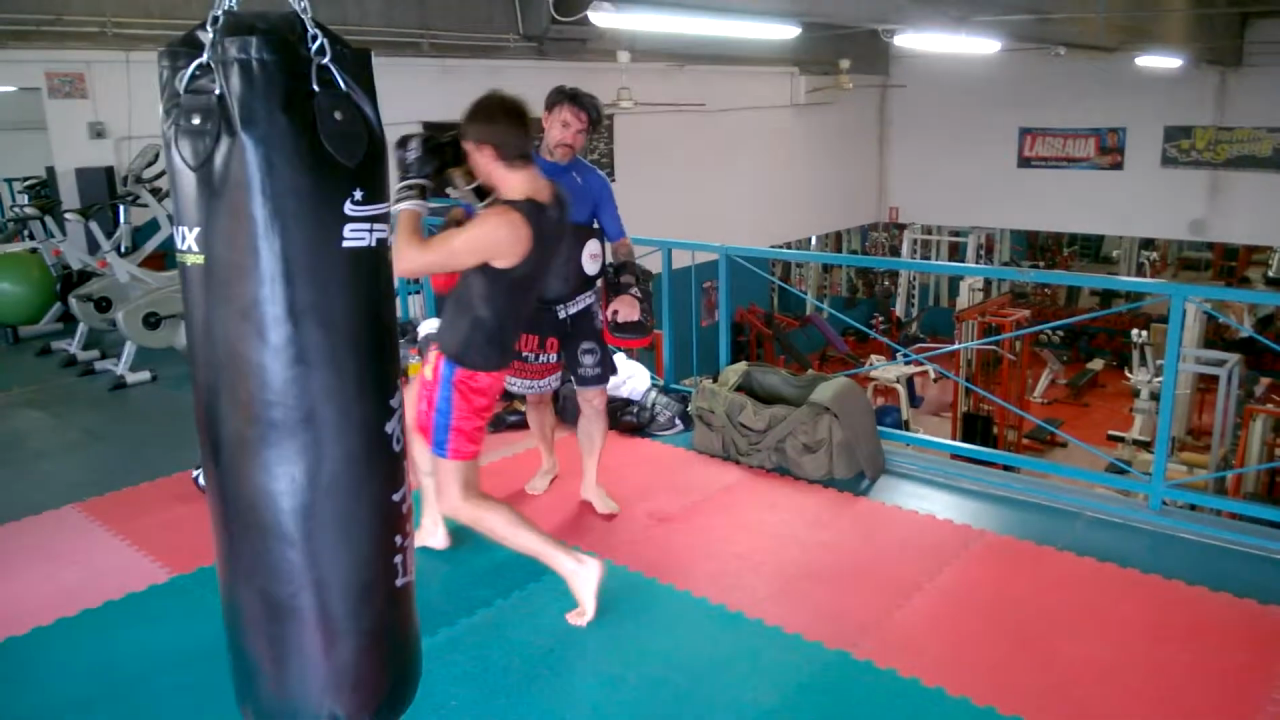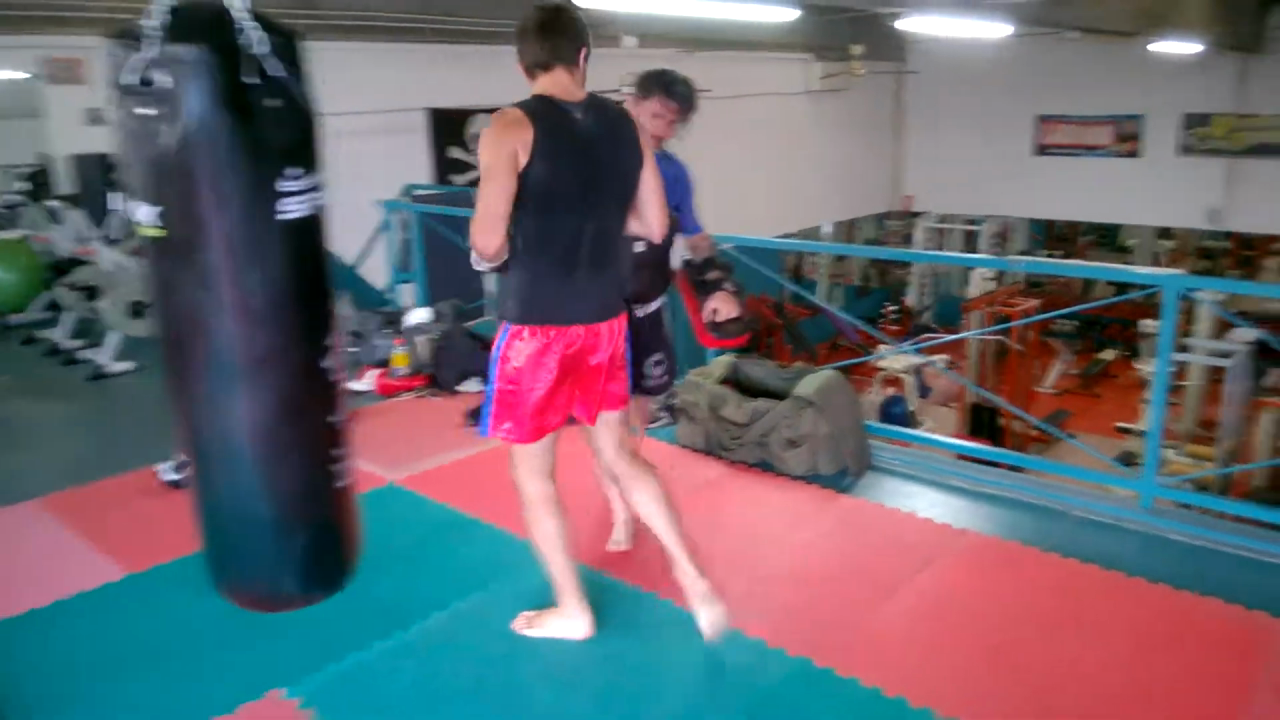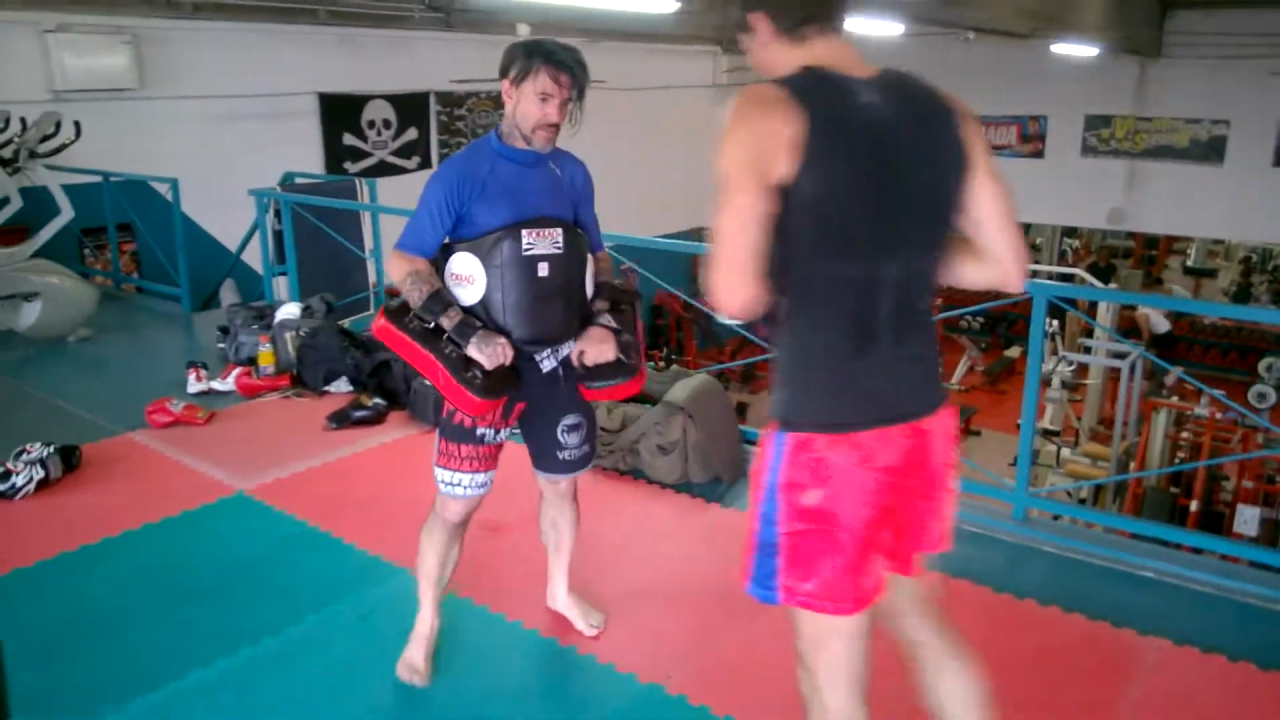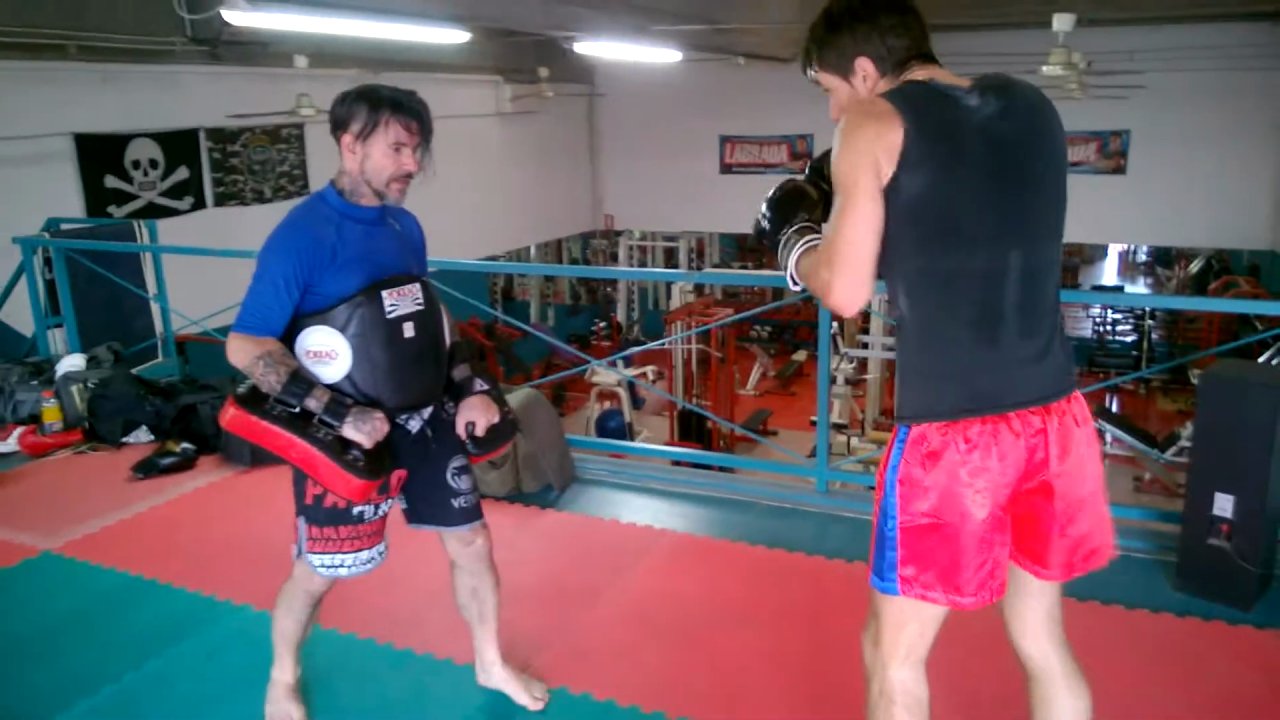
dt=1s
person 1, frame 1
left shoulder: (501, 224)
right shoulder: (550, 198)
left elbow: (406, 263)
left wrist: (410, 189)
left hip: (467, 364)
right hip: (480, 350)
left knee: (459, 497)
right knee: (416, 418)
left ankle: (572, 565)
right ankle: (430, 526)
person 1, frame 2
left shoulder: (512, 128)
right shoulder: (626, 125)
left elbow: (490, 241)
right elbow: (654, 227)
left wrist: (484, 250)
left hip: (537, 327)
right hip: (605, 322)
left knee: (530, 475)
right knee: (619, 455)
left ankle: (571, 610)
right ankle: (696, 584)
person 1, frame 3
left shoulder: (764, 115)
right shoulder: (944, 114)
left elbow: (734, 296)
right elbow: (1006, 270)
left wrist: (732, 281)
left hip: (824, 435)
right hip: (922, 419)
right knee: (916, 620)
person 1, frame 4
left shoulder: (873, 125)
right shoulder: (1031, 108)
left elbow: (844, 293)
left wrist: (795, 236)
left hip: (949, 431)
right hip: (1052, 414)
left knee: (894, 655)
right knee: (1042, 641)
person 2, frame 1
left shoulder: (594, 182)
left elbow: (619, 242)
left wrist: (629, 291)
left hip: (580, 306)
right hip: (530, 307)
left knee: (594, 399)
right knee: (536, 396)
left ankle: (590, 483)
right ankle: (548, 464)
person 2, frame 2
left shoulder: (674, 172)
left elbow: (694, 237)
left wrist: (721, 286)
left hip: (649, 308)
left knee: (642, 408)
right ankle: (622, 511)
person 2, frame 3
left shoulder: (573, 174)
right shoulder: (463, 172)
left elbow: (594, 259)
right elbow: (404, 263)
left wrist: (601, 324)
right wrist: (466, 334)
left hip: (556, 357)
right hip: (487, 363)
left knee: (561, 487)
right knee: (455, 505)
left ankle: (559, 591)
right ankle: (426, 626)
person 2, frame 4
left shoulder: (407, 227)
right shoulder: (301, 236)
right elbow: (244, 345)
left wrist: (468, 388)
right wrist: (335, 413)
left hip: (421, 416)
right hip: (346, 434)
left knee: (472, 542)
right knee: (318, 571)
left ankle: (490, 663)
